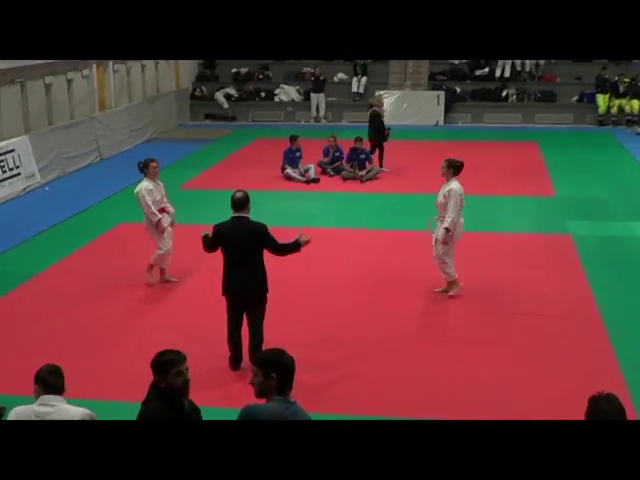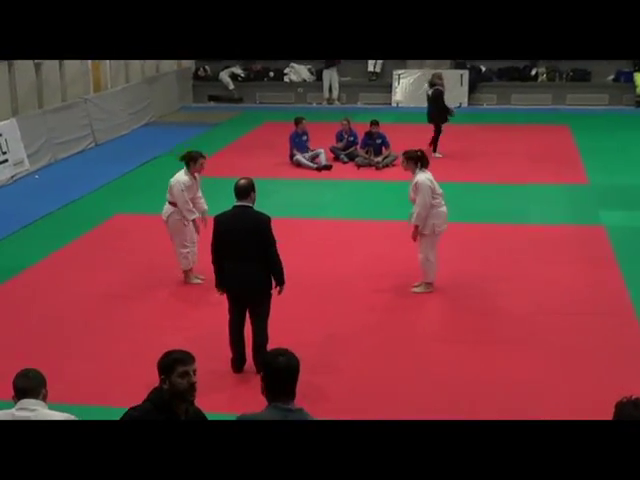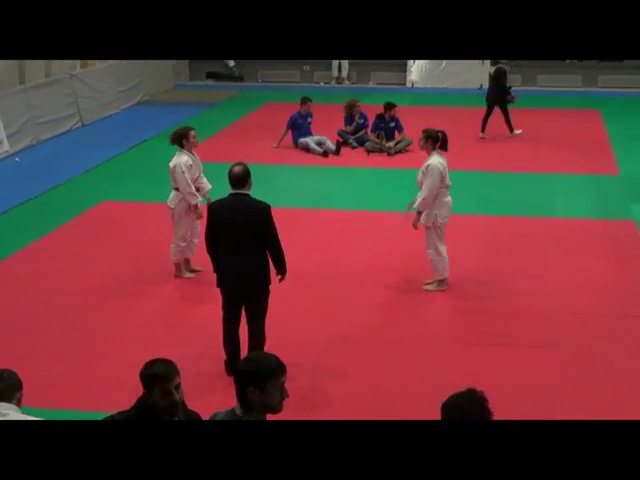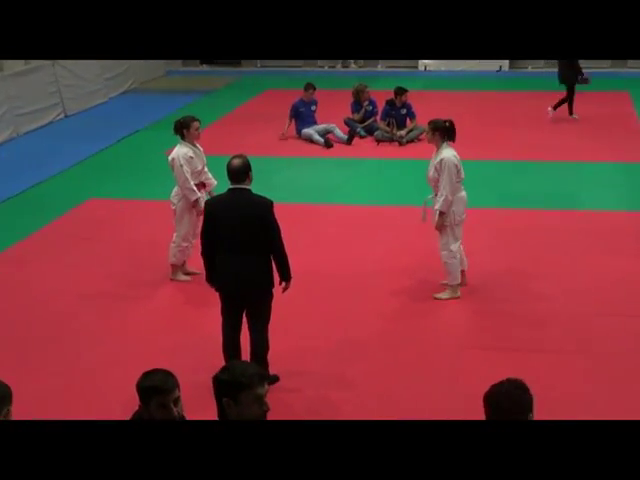
dt=0.7s
person 1, frame 1
left shoulder: (220, 229)
right shoulder: (259, 228)
left elbow: (209, 247)
right elbow: (277, 249)
left wrist: (206, 237)
right wrist: (298, 243)
left hip: (232, 285)
right hip: (255, 285)
left knee: (234, 324)
right knee: (255, 324)
person 1, frame 2
left shoulder: (221, 219)
right shoulder: (262, 220)
left elbow: (217, 254)
right elbow: (271, 253)
left wrist: (220, 280)
right wrist: (279, 279)
left hip: (233, 281)
right hip: (258, 281)
left knee: (236, 322)
right knee: (259, 323)
left ankle: (238, 363)
right ankle: (260, 363)
person 1, frame 3
left shoulder: (215, 208)
right shoulder: (261, 208)
left elbow: (210, 243)
right elbow: (272, 242)
right wrist: (281, 268)
left hip: (228, 274)
right hip: (256, 275)
left knee: (230, 320)
right knee: (256, 321)
left ankle: (231, 364)
person 1, frame 4
left shoulder: (213, 205)
right shoulder: (263, 205)
left elbow: (206, 244)
right elbow: (275, 243)
left wrist: (211, 273)
right wrist: (285, 273)
left hip: (226, 277)
right hip: (257, 278)
left knee: (230, 327)
right knee: (258, 327)
person 2, frame 1
left shoulder: (454, 189)
right shoulder: (449, 185)
left elbow: (453, 212)
left wrist: (446, 232)
right wrist: (440, 227)
left hip: (451, 226)
right hip: (444, 224)
left knee: (442, 256)
right knee: (439, 255)
person 2, frame 2
left shoulder: (421, 181)
right shoulder: (421, 174)
left elbow: (422, 206)
left wrist: (416, 228)
right wrist: (416, 224)
left hip: (433, 217)
right hip: (433, 214)
left knee: (426, 252)
right knee: (426, 250)
left ankle: (428, 284)
right ankle: (428, 280)
person 2, frame 3
left shoulder: (434, 164)
right shoulder: (437, 158)
left elbow: (428, 192)
left wrist: (417, 214)
right wrist: (421, 211)
left hip: (436, 208)
right hip: (438, 205)
left knee: (434, 246)
right knee: (436, 244)
left ankle: (441, 282)
right ankle: (441, 277)
person 2, frame 4
left shoulder: (446, 158)
right shoulder: (440, 151)
left elbow: (446, 190)
left wrist: (440, 216)
right wrist: (440, 213)
left hip: (451, 204)
right hip: (449, 201)
left knee: (447, 245)
right knee: (453, 242)
left ankle: (453, 288)
right ankle: (460, 276)
person 3, frame 1
left shoulder: (158, 183)
right shoulder: (143, 188)
right elbow: (149, 208)
left wrist: (170, 215)
right wrist: (159, 222)
left hip: (163, 217)
right hip: (154, 221)
left knee: (168, 247)
right knee: (165, 248)
left ankle: (163, 275)
right ankle: (149, 270)
person 3, frame 2
left shoulder: (194, 176)
right shoulder: (180, 181)
left elbow: (197, 196)
right elbow: (184, 204)
left wrist: (203, 213)
right wrist: (194, 220)
left hip: (184, 213)
right hip: (175, 214)
left knee: (192, 242)
right knee: (183, 245)
left ankle: (190, 272)
right ankle: (188, 276)
person 3, frame 3
left shoulder: (191, 155)
right shoulder: (181, 161)
left elbow: (199, 177)
right elbow: (186, 186)
left wrist: (207, 196)
right wrist: (196, 206)
left hip: (189, 199)
right hip: (181, 201)
left knee: (193, 233)
right knee: (181, 236)
left ankle: (187, 264)
right ankle: (179, 270)
person 3, frame 4
left shoulder: (196, 147)
right shoulder: (181, 154)
left elbow: (203, 170)
right elbow: (185, 182)
left wrist: (210, 191)
right wrist: (197, 202)
left hip: (196, 194)
right hip: (185, 198)
left knee: (191, 233)
right knee: (183, 235)
left ankle: (182, 267)
right ankle: (174, 272)
